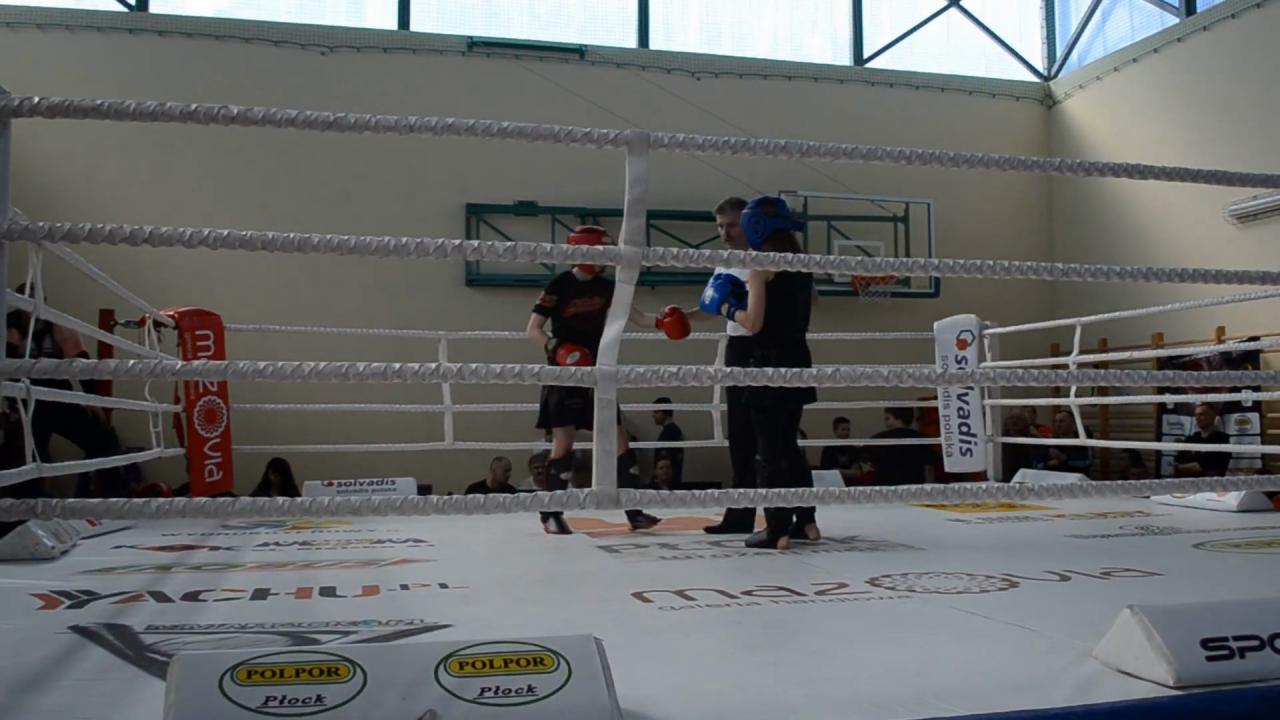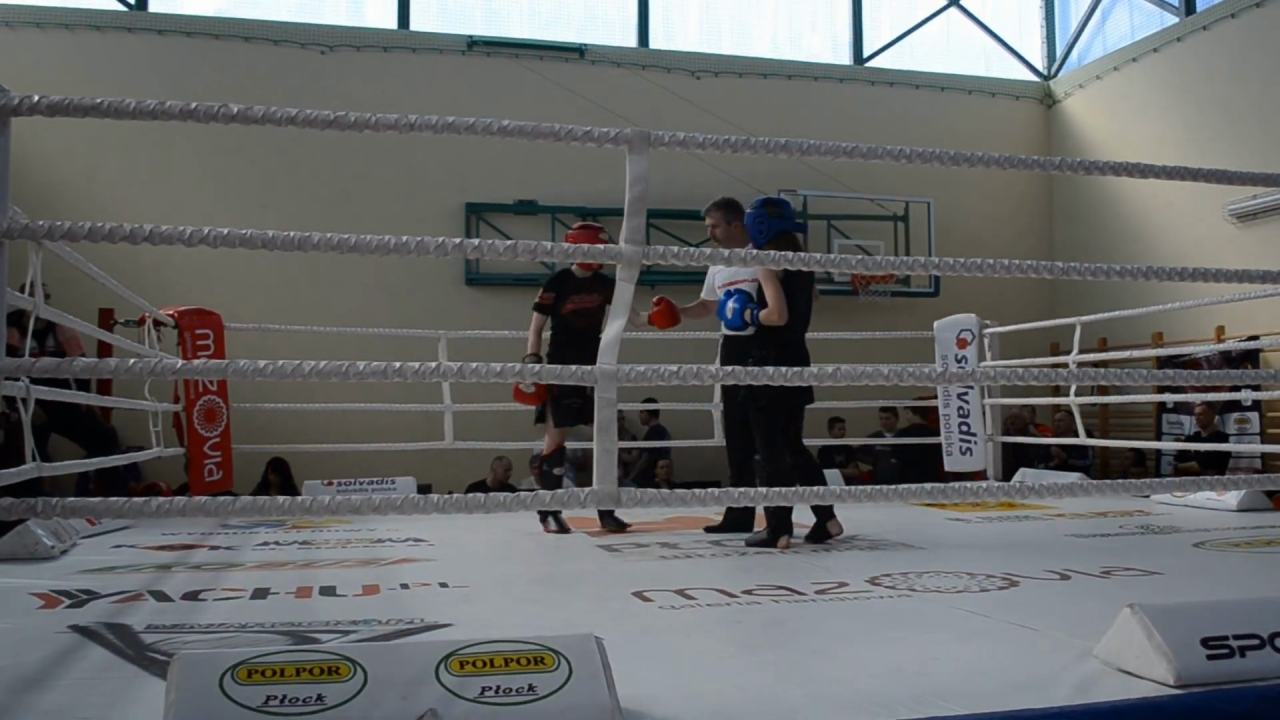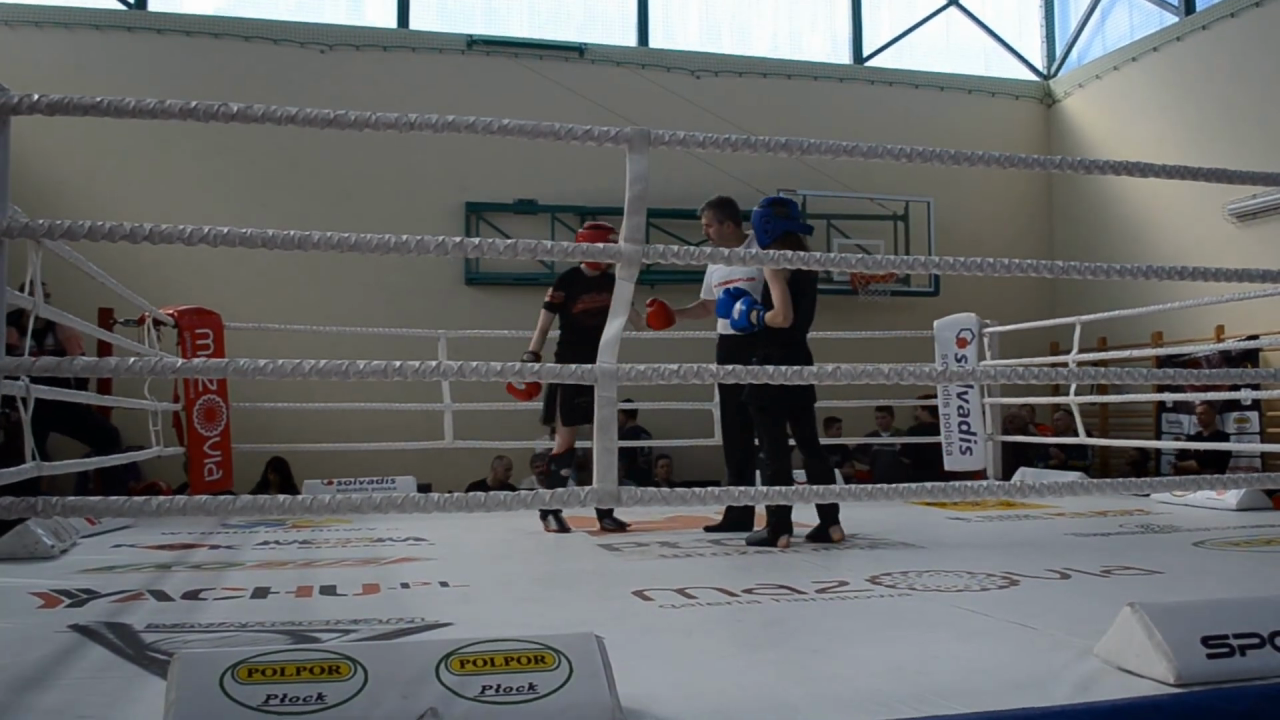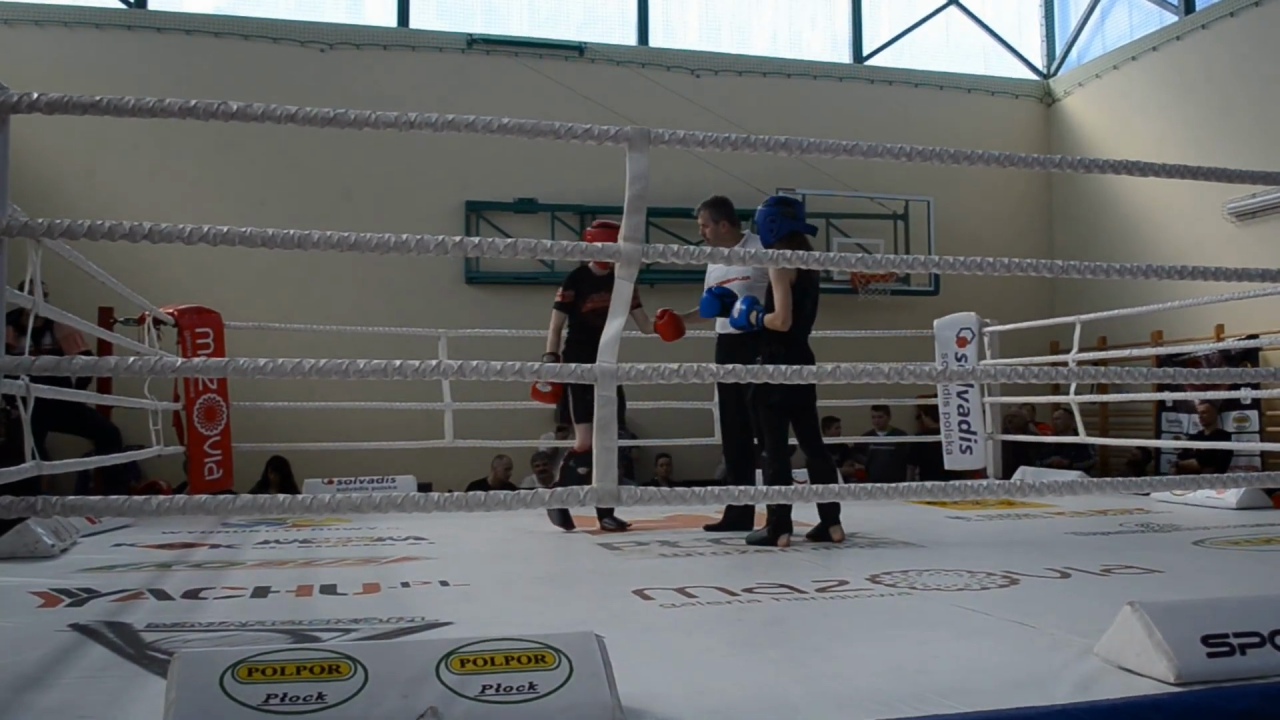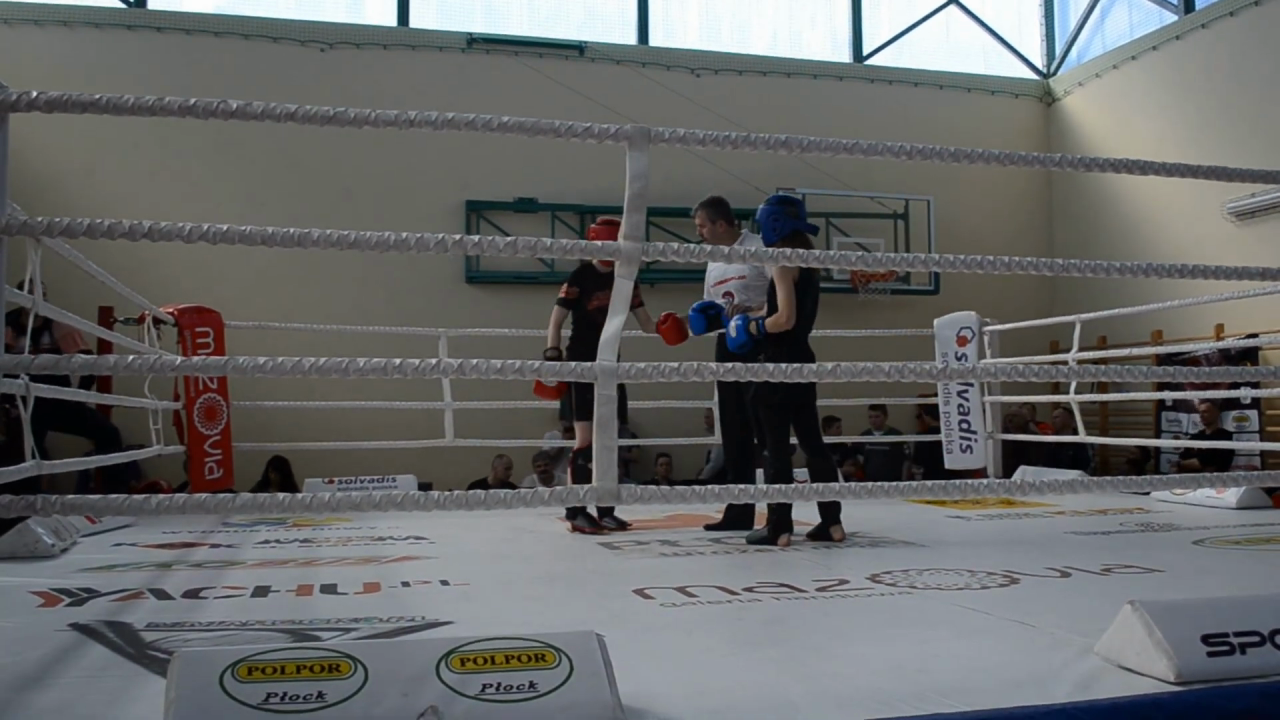
dt=0.2s
person 1, frame 1
left shoulder: (763, 264)
left elbow: (754, 321)
left wrist: (725, 306)
right wrist: (741, 300)
left hip: (772, 362)
right hip: (798, 359)
left knee: (769, 450)
right knee: (788, 445)
left ankle: (778, 530)
right ankle: (806, 519)
person 1, frame 2
left shoulder: (767, 262)
right shoulder: (802, 264)
left elbow: (778, 315)
left wrist: (748, 314)
right wrist: (752, 310)
left hip: (770, 362)
right hip: (796, 360)
left knee: (770, 450)
right knee: (793, 445)
left ankle: (778, 529)
right ankle: (826, 519)
person 1, frame 3
left shoulder: (775, 263)
right shoulder: (805, 265)
left elbow: (782, 317)
left wrist: (754, 316)
right wrist: (758, 311)
left hip: (774, 363)
right hip: (798, 361)
left knee: (774, 450)
right knee: (809, 444)
left ankle: (778, 528)
right ankle: (830, 522)
person 1, frame 4
left shoulder: (781, 263)
right shoulder: (805, 264)
left elbow: (781, 320)
left wrist: (753, 317)
right wrist: (750, 312)
left hip: (779, 363)
right hip: (800, 361)
left knee: (776, 449)
right knee: (812, 443)
left ankle: (778, 528)
right ankle: (831, 522)
person 1, frame 5
left shoulder: (784, 262)
right shoulder: (806, 263)
left elbow: (785, 319)
left wrist: (753, 328)
right wrist: (739, 318)
left hip: (780, 363)
right hip: (800, 361)
left knee: (777, 448)
right knee: (812, 442)
left ankle: (778, 527)
right ankle: (831, 522)
person 2, frame 1
right shoulder: (724, 264)
left elbow: (807, 298)
right wrist: (687, 316)
right hip: (738, 349)
right knee: (740, 433)
right ankle: (741, 513)
person 2, frame 2
right shoulder: (718, 265)
right elbow: (706, 306)
right wrist: (677, 311)
right hip: (732, 348)
right knee: (736, 432)
right ankle: (740, 511)
person 2, frame 3
right shoulder: (716, 263)
right elbow: (706, 306)
right wrist: (674, 312)
left hip: (760, 345)
right hip: (728, 348)
right knee: (734, 432)
right ankle: (739, 511)
person 2, frame 4
left shoulder: (760, 250)
right shoulder: (715, 263)
right wrist: (684, 318)
left hip: (758, 345)
right hip: (726, 347)
right knee: (733, 432)
right ankle: (740, 510)
person 2, frame 5
left shoulder: (759, 248)
right shoulder: (715, 261)
left wrist: (751, 311)
right wrist: (688, 320)
left hip: (756, 343)
right hip: (725, 346)
left knee: (764, 428)
right knee: (733, 431)
right ankle: (739, 510)
person 3, frame 1
left shoulder: (606, 286)
right shoulder: (559, 285)
left elbow: (637, 316)
right elbow: (533, 329)
left wrist: (662, 322)
right wrist: (558, 349)
left knee: (619, 440)
right knee: (563, 444)
left ankle: (632, 510)
right ankle: (551, 513)
person 3, frame 2
left shoulder: (605, 284)
right shoulder: (557, 282)
left elbow: (632, 318)
right elbow: (536, 328)
right wrist: (531, 363)
left hip: (595, 367)
right hip: (562, 368)
right knee: (555, 439)
left ankle: (606, 511)
right ankle: (548, 511)
person 3, frame 3
left shoulder: (613, 283)
right shoulder: (566, 281)
left elbow: (636, 321)
right elbow: (543, 325)
right wrist: (530, 359)
right hip: (570, 367)
right knee: (566, 440)
left ankle: (605, 511)
right ankle: (550, 510)
person 3, frame 4
right shoulder: (575, 280)
left elbow: (644, 324)
right elbow: (556, 326)
left wrist: (664, 325)
right wrist: (550, 361)
right hip: (577, 364)
right knee: (585, 438)
left ankle: (605, 511)
person 3, frame 5
right shoulder: (579, 276)
left elbow: (645, 320)
right elbow: (556, 321)
left wrist: (662, 328)
right wrist: (552, 356)
right hip: (580, 363)
right knee: (586, 435)
left ankle: (603, 510)
right ankle: (577, 511)
person 4, frame 1
left shoulder: (61, 328)
right shoulder: (10, 331)
left elbow: (82, 361)
left hip: (62, 402)
right hip: (29, 407)
left knee: (104, 439)
left ankle: (117, 499)
person 4, frame 2
left shoulder: (61, 328)
right shoulder: (10, 331)
left wrist: (84, 396)
left hip: (62, 402)
left knee: (105, 437)
left ankle: (117, 498)
person 4, frame 3
left shoulder: (61, 327)
right shoulder: (9, 330)
left wrist: (78, 394)
right wrist: (9, 406)
left hip: (62, 402)
left knee: (107, 435)
left ankle: (118, 497)
person 4, frame 4
left shoulder: (60, 326)
right shoulder: (8, 329)
left wrist: (76, 392)
left hip: (60, 401)
left knee: (108, 433)
left ankle: (118, 496)
person 4, frame 5
left shoulder: (59, 325)
right shoulder: (7, 328)
left wrist: (80, 393)
left hip: (59, 401)
left knee: (108, 433)
left ankle: (118, 495)
